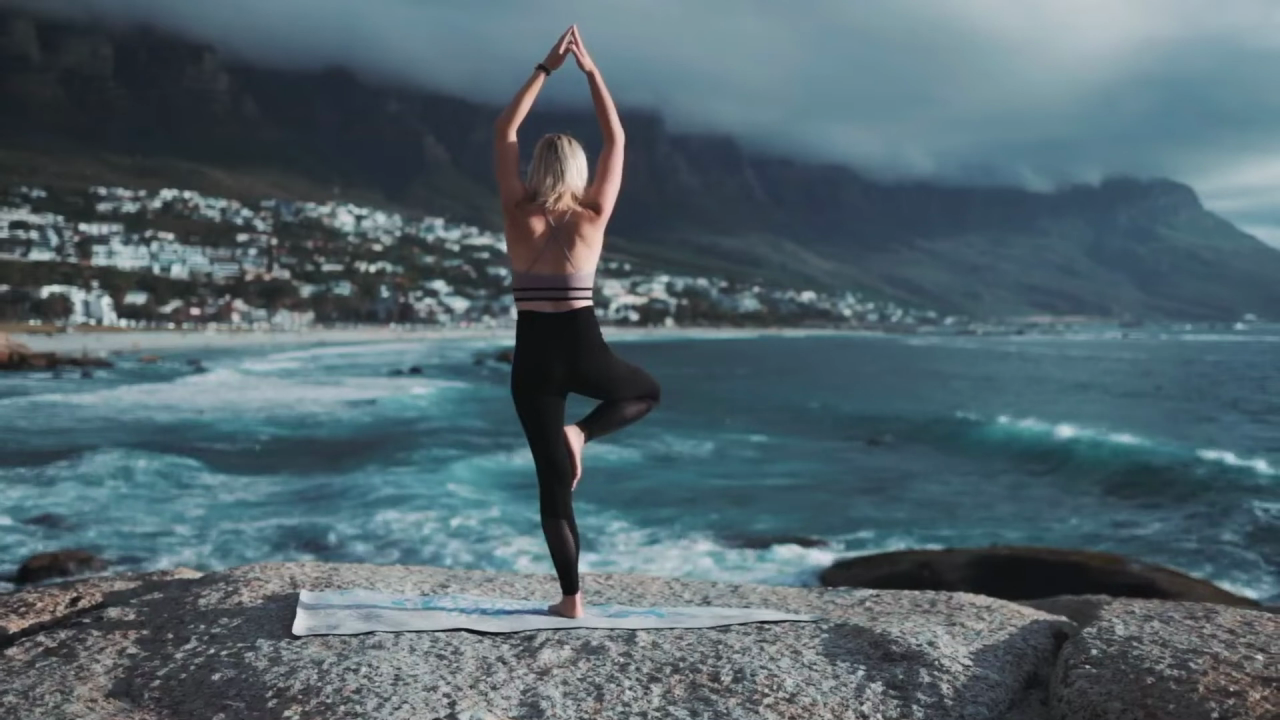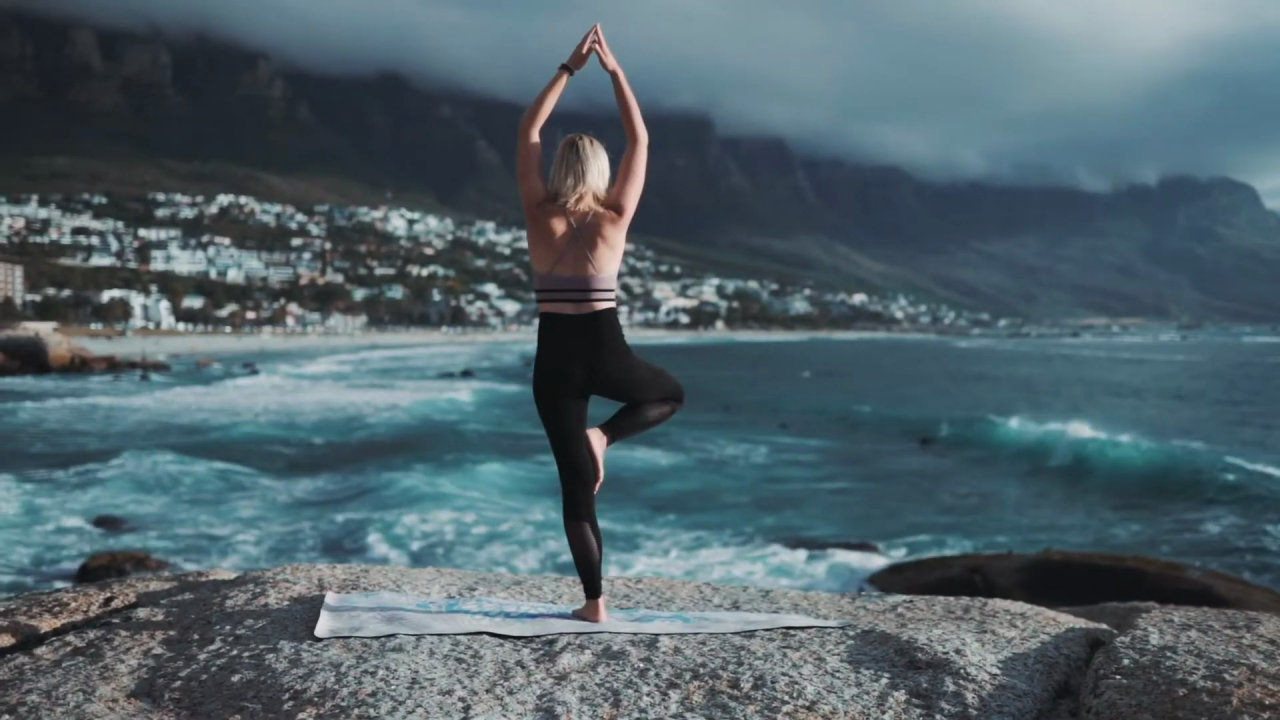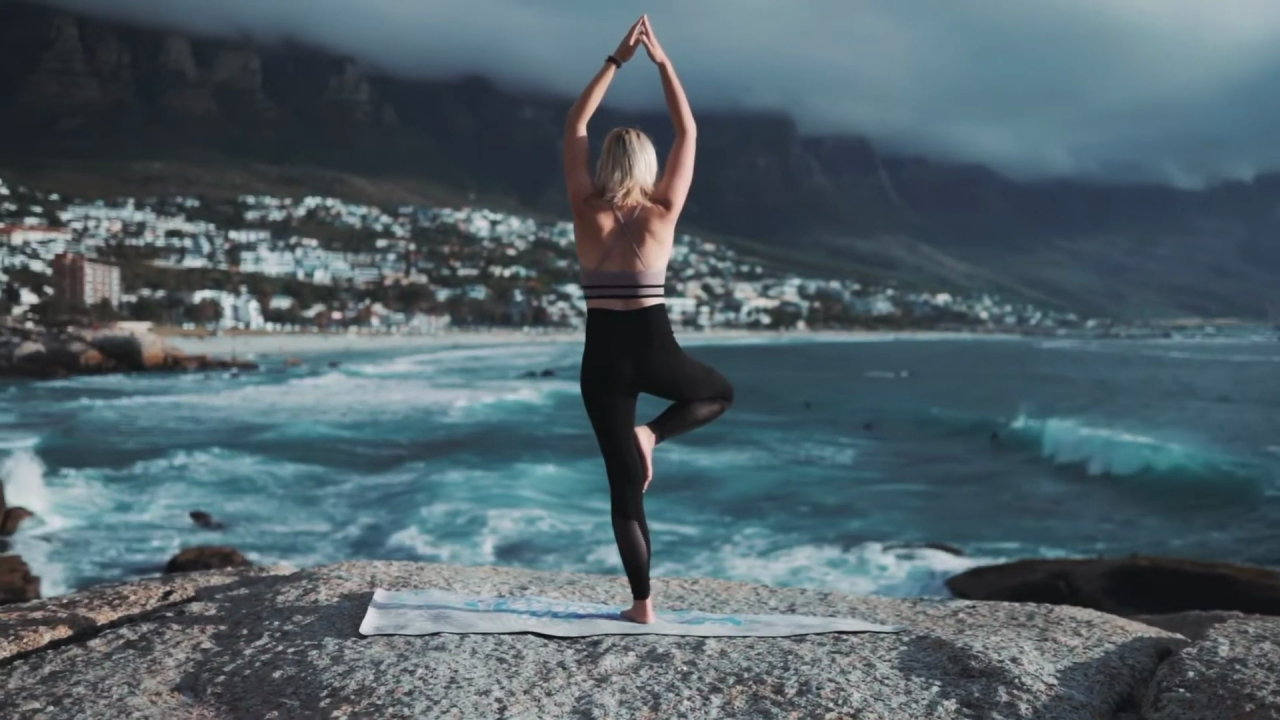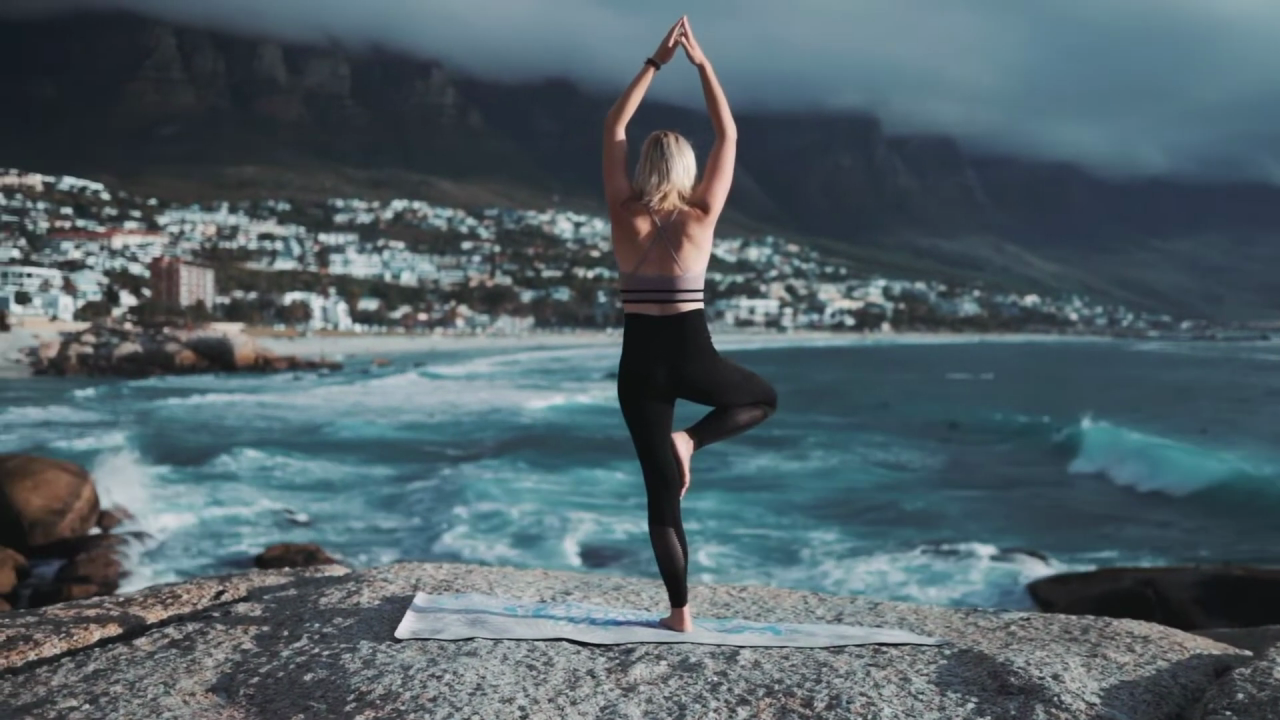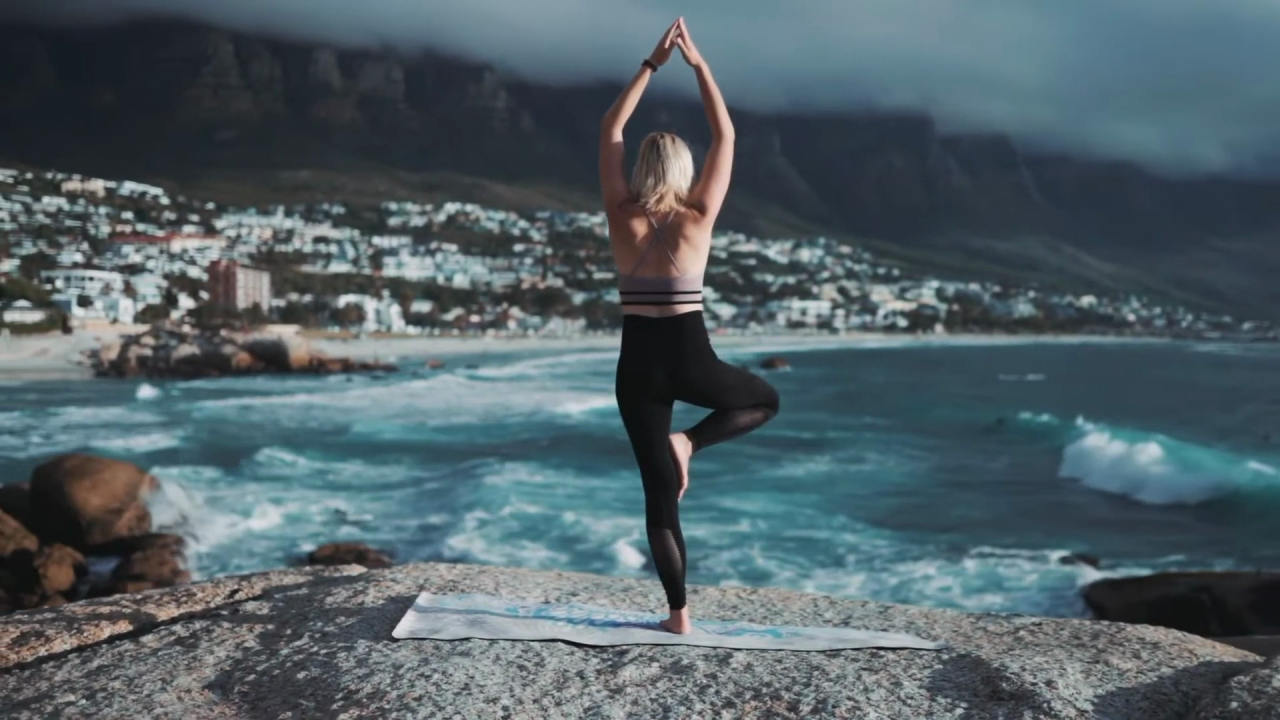
dt=1s
person 1, frame 1
left shoulder: (518, 216)
right shoulder: (592, 218)
left elbow: (505, 133)
right elbow: (616, 138)
left wrist: (546, 68)
right wrist: (589, 69)
left hip: (534, 359)
right hip: (584, 352)
left knee: (553, 484)
right knee: (647, 391)
left ankle: (571, 600)
right ankle: (582, 433)
person 1, frame 2
left shoulder: (539, 217)
right shoulder: (614, 219)
left elbow: (528, 132)
right elbow: (639, 138)
left wrist: (569, 68)
right wrist: (611, 68)
left hip: (554, 360)
right hip: (605, 355)
left knee: (575, 487)
right knee: (671, 393)
left ankle: (594, 603)
right ankle: (603, 436)
person 1, frame 3
left shoulder: (586, 213)
right shoulder: (663, 214)
left elbow: (574, 126)
right elbow: (688, 132)
left wrist: (616, 60)
right wrist: (661, 60)
left hip: (603, 358)
right hip: (654, 351)
left knee: (624, 487)
right knee: (721, 392)
left ankle: (643, 605)
right ankle: (653, 434)
person 1, frame 4
left shoulder: (624, 216)
right shoulder: (701, 218)
left elbow: (613, 129)
right elbow: (728, 134)
left wrist: (654, 63)
right wrist: (700, 62)
left hip: (639, 363)
right hip: (691, 358)
left knee: (661, 492)
right knee: (763, 398)
left ankle: (680, 613)
right ankle: (691, 440)
person 1, frame 5
left shoulder: (622, 218)
right shoulder: (698, 219)
left elbow: (609, 131)
right elbow: (725, 135)
left wrist: (650, 64)
right wrist: (696, 63)
left hip: (638, 365)
right hip: (690, 360)
left knee: (659, 494)
right knee: (764, 400)
left ankle: (679, 615)
right ankle: (689, 442)
